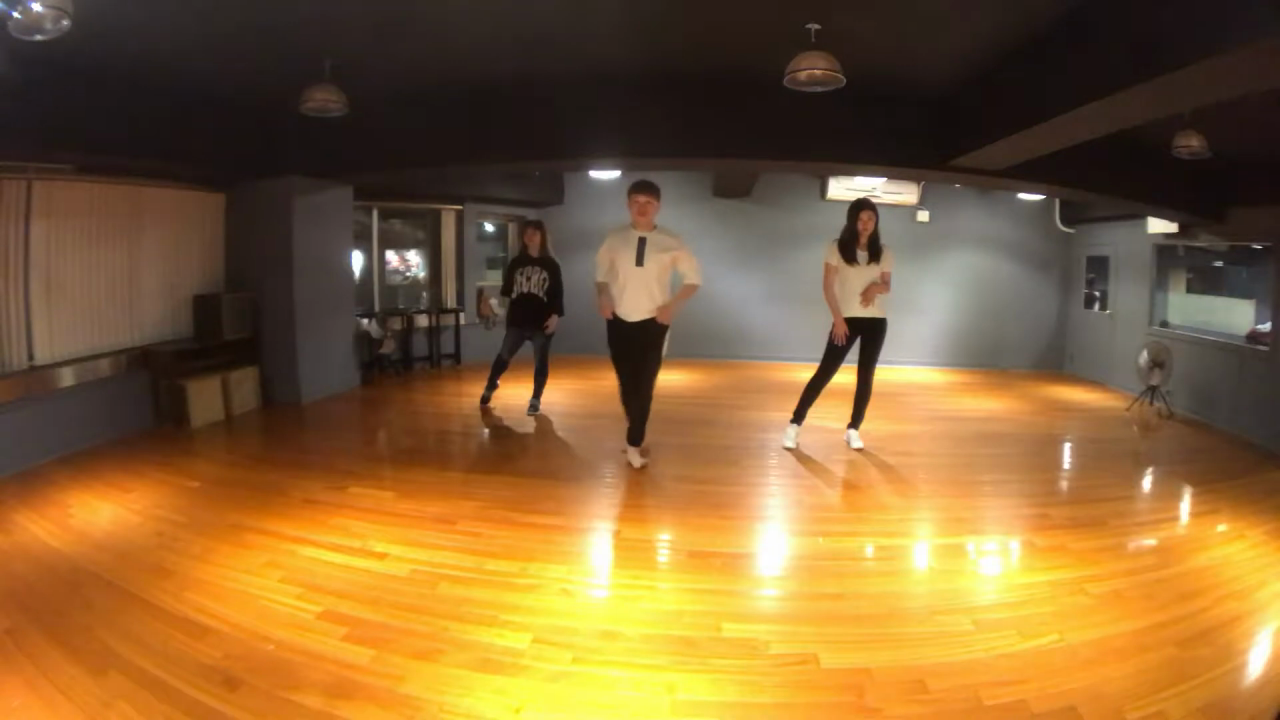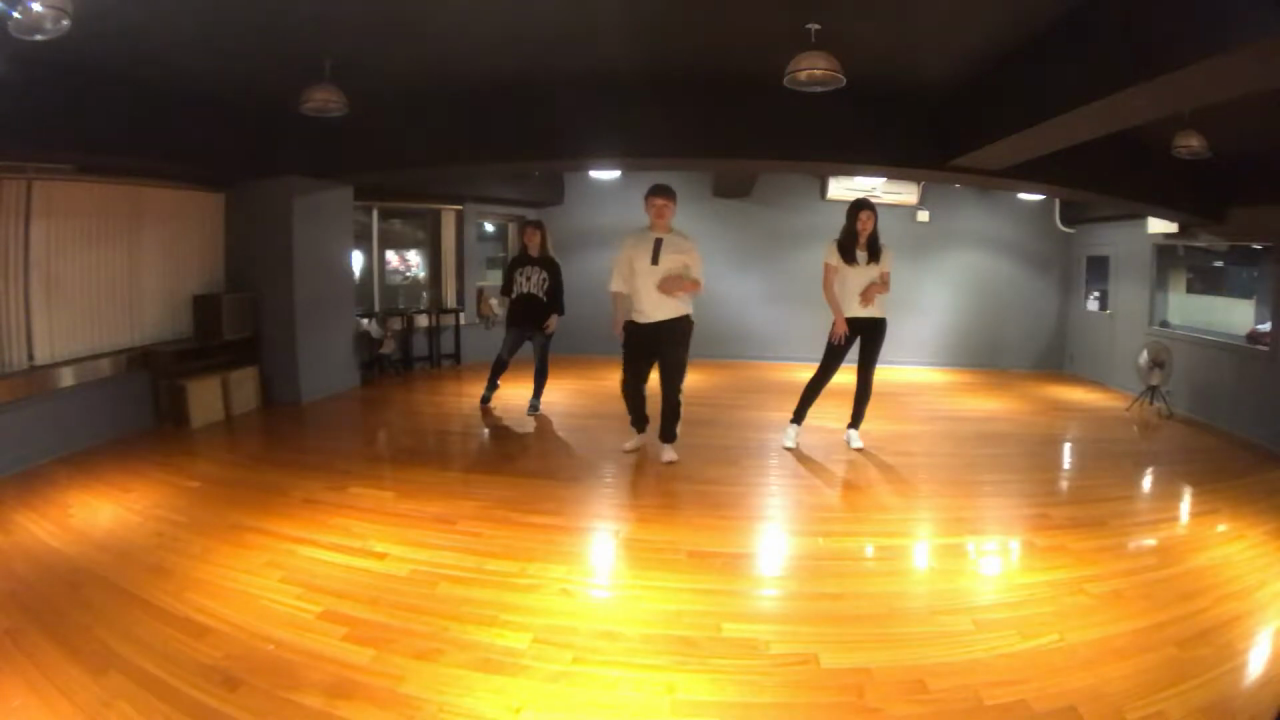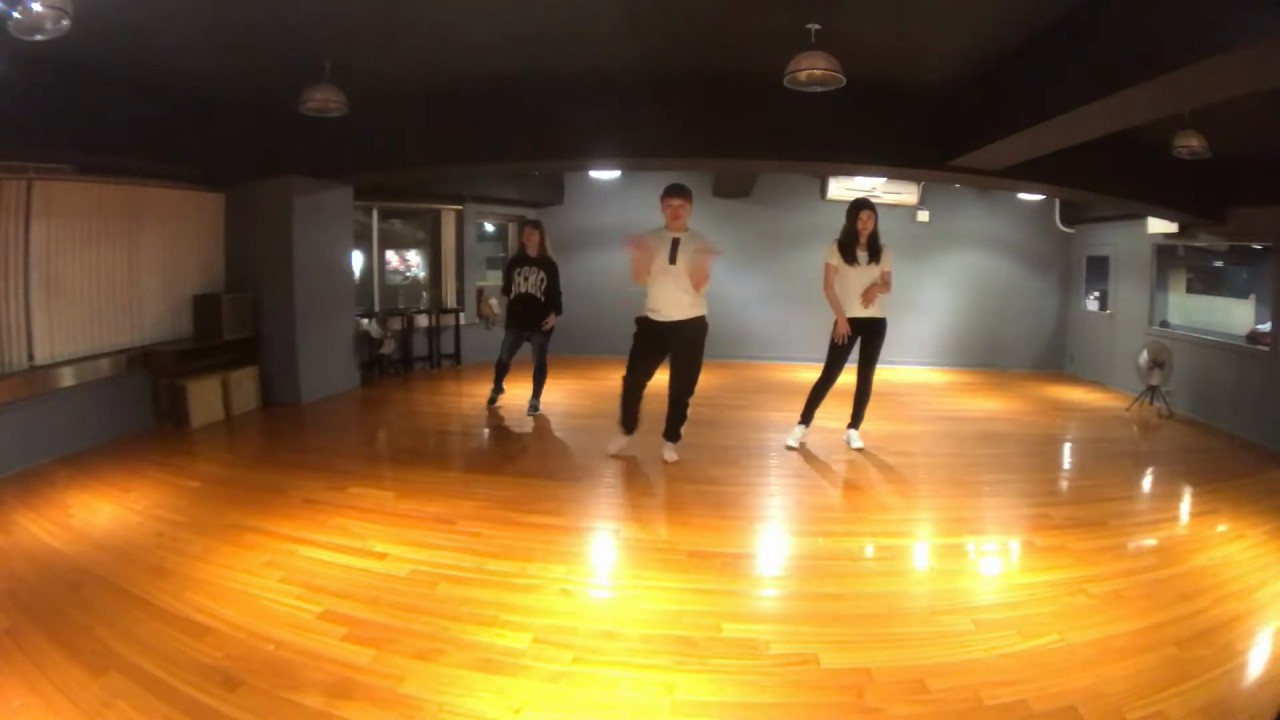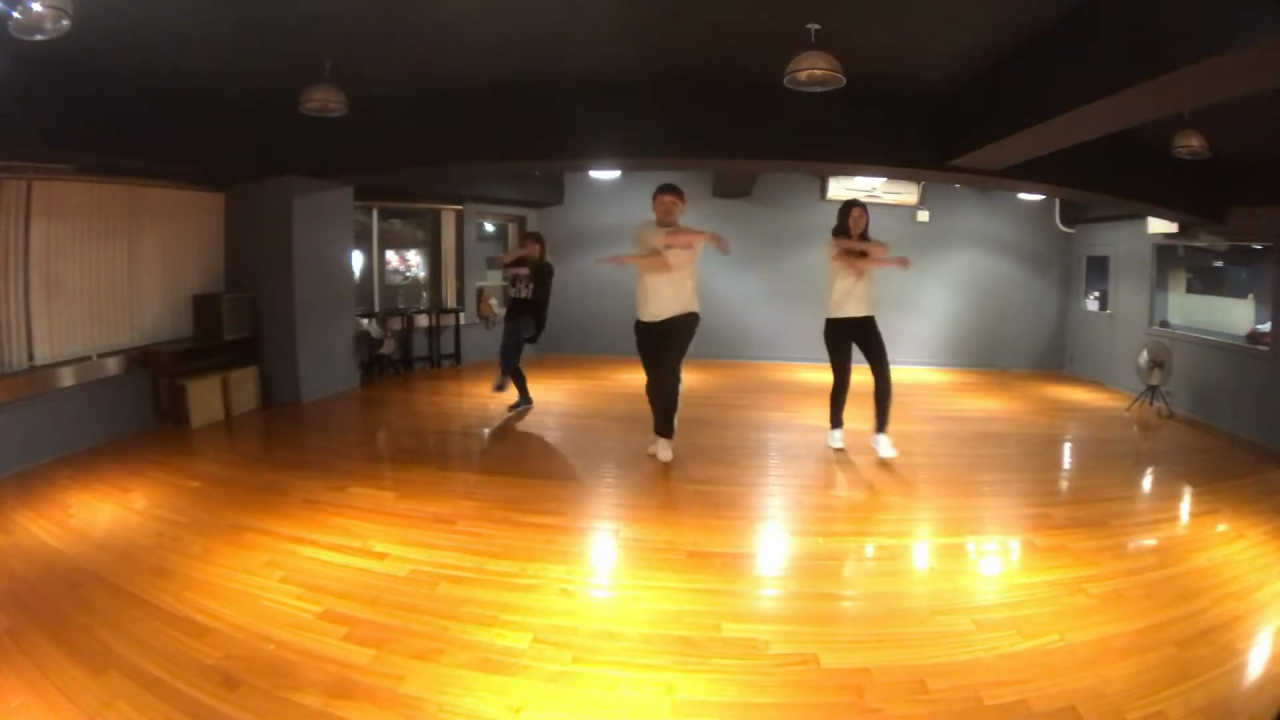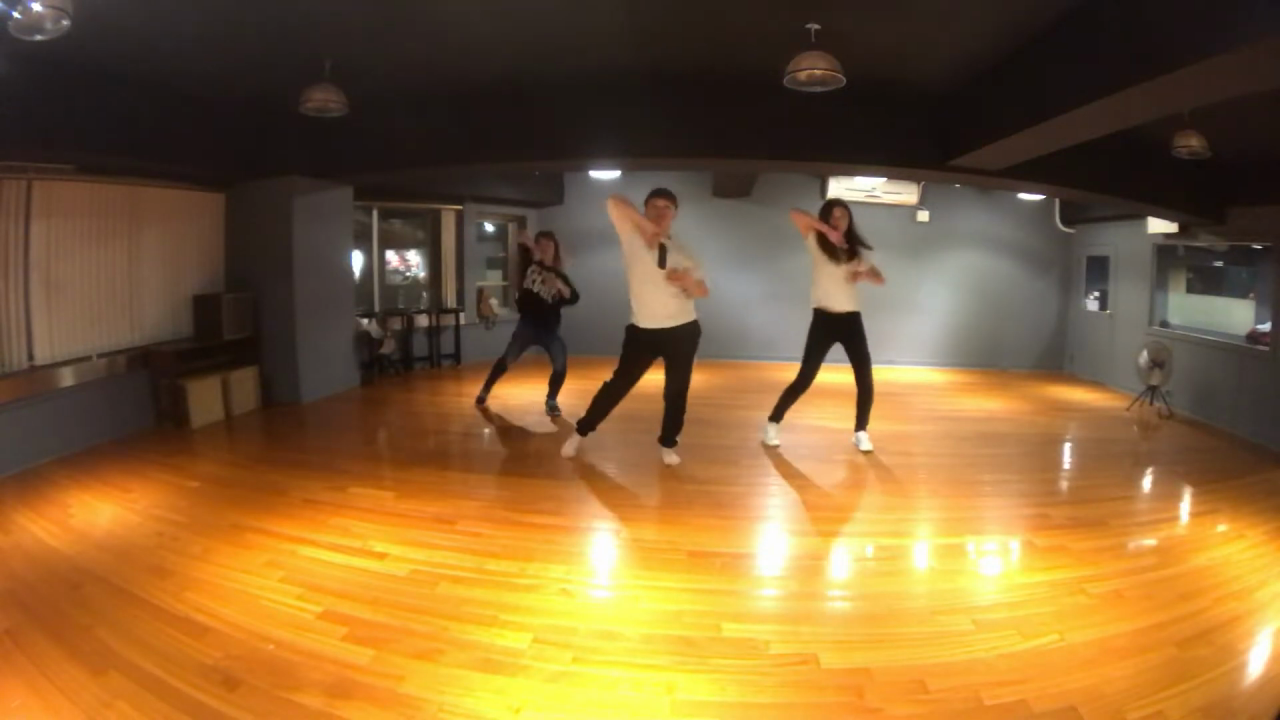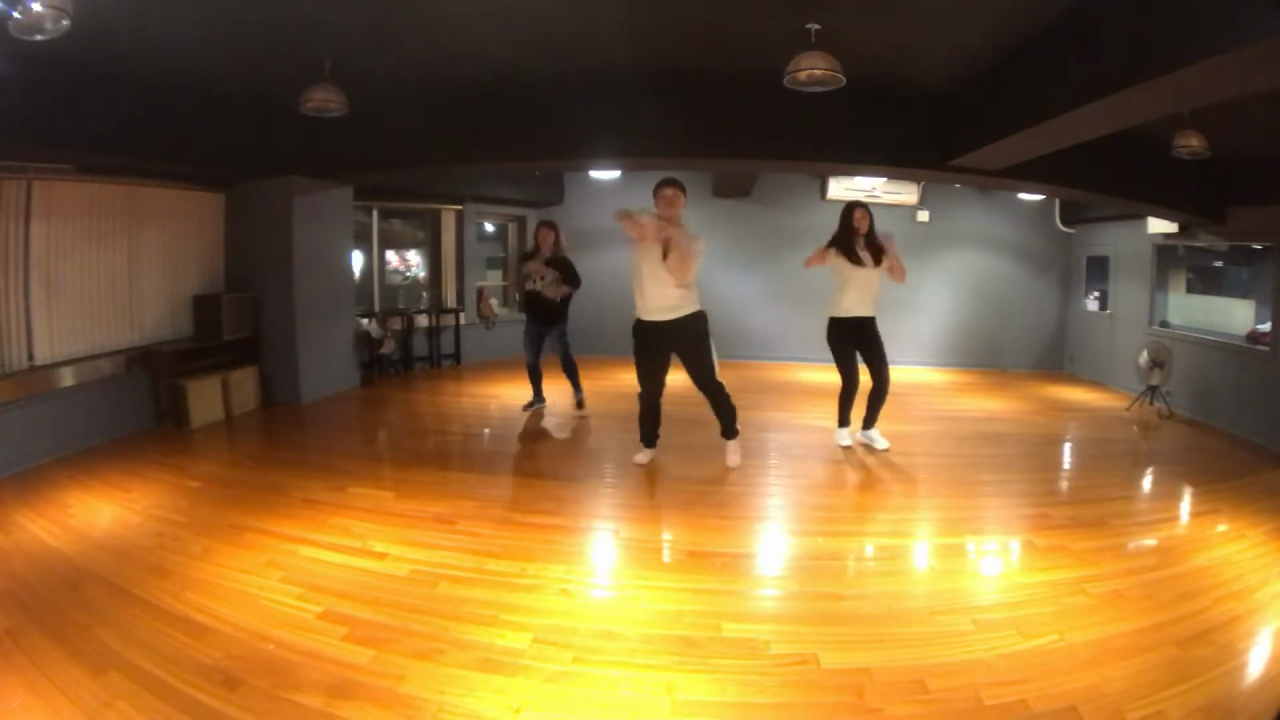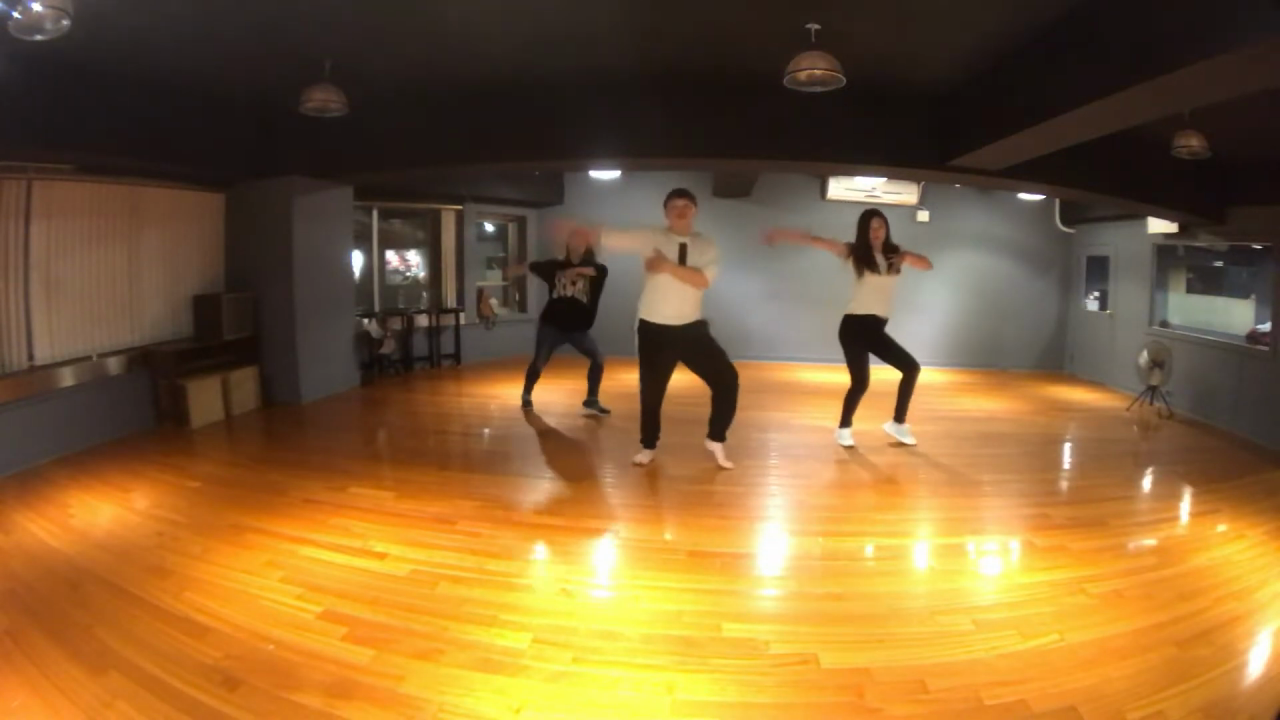
dt=0.7s
person 1, frame 1
left shoulder: (671, 243)
right shoulder: (614, 240)
left elbow: (694, 278)
right elbow: (602, 273)
left wrist: (673, 306)
right wrist: (603, 296)
left hip: (653, 322)
right hip: (619, 321)
left knee: (643, 385)
right knee: (626, 383)
left ankle: (635, 445)
right ankle: (636, 436)
person 1, frame 2
left shoulder: (685, 245)
right shoulder: (632, 242)
left elbow: (696, 283)
right elbow: (619, 283)
left wrist: (681, 283)
right wrist: (619, 317)
left hip: (675, 322)
right hip: (639, 323)
left knee: (671, 385)
right knee: (631, 382)
left ankle: (667, 442)
right ankle: (640, 432)
person 1, frame 3
left shoulder: (700, 243)
right shoulder: (647, 240)
left elbow: (698, 285)
right elbow: (641, 279)
left wrist: (702, 261)
right wrist: (641, 254)
left hip: (689, 324)
right hip: (653, 322)
left knee: (681, 387)
right knee: (634, 377)
left ankle: (670, 440)
right ankle: (626, 432)
person 1, frame 4
left shoulder: (691, 241)
right shoulder: (645, 231)
left elbow: (669, 261)
right elbow: (662, 238)
left wrist: (630, 259)
right wrist: (706, 235)
left hip: (681, 318)
right hip: (648, 321)
left knee: (668, 374)
right knee: (655, 381)
left ankle: (663, 436)
right ankle: (663, 436)
person 1, frame 5
left shoulder: (682, 252)
right shoulder: (633, 238)
left elbow: (702, 291)
right elbow: (614, 204)
left wrist: (687, 280)
right wrist: (648, 227)
left hip: (683, 329)
right hip: (643, 330)
left knee: (676, 391)
right knee: (619, 383)
left ankle: (667, 444)
right ankle: (580, 433)
person 1, frame 6
left shoulder: (692, 242)
right shoulder: (646, 223)
left elbow: (682, 275)
right elbow: (623, 218)
left wrist: (676, 242)
right wrist: (644, 230)
left hip: (688, 320)
right hip: (648, 324)
left knee: (708, 381)
right knee: (650, 390)
left ankle: (731, 437)
right ankle: (649, 445)
person 1, frame 7
left shoulder: (706, 245)
right shoulder: (652, 239)
left elbow: (702, 280)
right elbow: (609, 238)
left wrist: (666, 265)
left hip: (691, 330)
right hip: (654, 330)
left knee: (726, 379)
right knee: (652, 392)
left ankle: (716, 440)
right ankle: (648, 445)
person 2, frame 1
left shoulder: (883, 252)
right shoulder: (837, 248)
left elbow: (887, 285)
right elbow: (828, 286)
left wrist: (877, 287)
right wrist: (837, 318)
left hip: (876, 321)
right hip: (846, 319)
left knee: (866, 375)
right knee: (825, 372)
left ankle: (853, 429)
right ankle: (794, 425)
person 2, frame 2
left shoulder: (882, 252)
right shoulder: (837, 248)
left elbow: (887, 285)
right elbow: (828, 286)
left wrist: (876, 287)
right wrist: (838, 317)
left hip: (875, 321)
right hip: (846, 319)
left knee: (866, 376)
right knee: (825, 372)
left ankle: (853, 429)
right ankle: (795, 424)
person 2, frame 3
left shoulder: (882, 252)
right shoulder: (837, 248)
left elbow: (888, 285)
right elbow: (828, 286)
left wrist: (876, 289)
right wrist: (841, 317)
left hip: (876, 321)
right hip: (845, 320)
left knee: (865, 377)
right knee: (830, 374)
left ankle: (853, 429)
right ankle: (802, 425)
person 2, frame 4
left shoulder: (868, 246)
right shoulder: (836, 246)
left elbow: (882, 250)
right elbow: (852, 262)
left wrist: (857, 243)
right wrist: (893, 262)
left hip: (865, 320)
right hip: (837, 322)
left knee: (882, 372)
right knee: (842, 379)
left ankle: (881, 434)
right ankle: (835, 429)
person 2, frame 5
left shoulder: (857, 250)
right shoulder: (817, 242)
left elbow: (880, 278)
right elbow: (796, 214)
left wrist: (863, 275)
right wrist: (827, 231)
left hip: (852, 320)
right hip: (824, 320)
left knee: (865, 381)
right knee: (805, 379)
left ankle: (861, 431)
right ankle: (773, 424)
person 2, frame 6
left shoulder: (878, 251)
right shoulder: (837, 249)
left elbow: (900, 278)
right elbow: (810, 262)
left wrist: (893, 254)
right wrist: (822, 254)
left hip: (867, 323)
right hip: (840, 323)
left knee: (882, 380)
right knee: (851, 381)
left ankle: (869, 429)
right ankle: (843, 428)
person 2, frame 7
left shoulder: (896, 253)
right shoulder: (853, 252)
left elbow: (928, 265)
right elbow: (819, 241)
left wrist: (908, 259)
right wrist: (784, 234)
left hip: (875, 328)
right hip: (854, 325)
left knee: (910, 368)
right knee: (860, 382)
left ankle: (899, 424)
right ankle: (844, 427)
person 3, frame 1
left shoulder: (551, 265)
right shoulder: (516, 263)
left elbow: (558, 293)
right elbow: (507, 289)
left wrist: (555, 316)
left hip: (542, 321)
right hip: (518, 319)
left knee: (541, 360)
right knee: (504, 355)
left ankle: (536, 400)
right ankle: (490, 386)
person 3, frame 2
left shoulder: (551, 264)
right shoulder: (516, 262)
left elbow: (558, 293)
right elbow: (507, 289)
left wrist: (555, 315)
left hip: (542, 321)
right hip: (518, 319)
left knee: (541, 361)
right knee: (504, 355)
left ankle: (535, 400)
right ankle: (491, 386)
person 3, frame 3
left shoulder: (549, 264)
right shoulder: (515, 262)
left elbow: (555, 292)
right elbow: (507, 288)
left wrist: (554, 315)
right wrist: (508, 308)
left hip: (538, 320)
right hip: (516, 319)
left knee: (539, 360)
right knee: (504, 355)
left ankle: (535, 400)
right ankle: (497, 388)
person 3, frame 4
left shoulder: (545, 268)
right shoulder: (520, 265)
left elbow: (536, 269)
right elbow: (505, 260)
left wrist: (514, 270)
right wrist: (520, 253)
left hip: (530, 319)
right hip: (513, 319)
left knee: (512, 334)
left ankle: (503, 378)
right ankle: (524, 398)
person 3, frame 5
left shoulder: (560, 276)
right shoulder: (531, 262)
left elbow: (573, 298)
right elbow: (522, 238)
left wrist: (559, 285)
right wrist: (534, 249)
left hip: (549, 329)
right hip: (527, 324)
left knee: (561, 366)
right knee: (507, 359)
left ankle: (551, 401)
right ankle: (485, 390)
person 3, frame 6
left shoulder: (563, 262)
right shoulder: (529, 258)
left elbow: (575, 283)
right elbow: (525, 268)
left wrist: (558, 290)
right wrist: (537, 263)
left hip: (556, 319)
right hip: (534, 318)
left knee: (564, 355)
right knee: (531, 360)
left ankle: (579, 394)
right ankle: (538, 397)
person 3, frame 7
left shoulder: (591, 267)
right shoulder: (555, 266)
left elbow: (602, 271)
right elbow: (530, 267)
left wrist: (578, 270)
right wrist: (511, 270)
left hip: (577, 326)
right hip: (551, 324)
left knee: (597, 360)
right knee: (538, 362)
left ankle: (591, 401)
right ankle: (526, 396)
